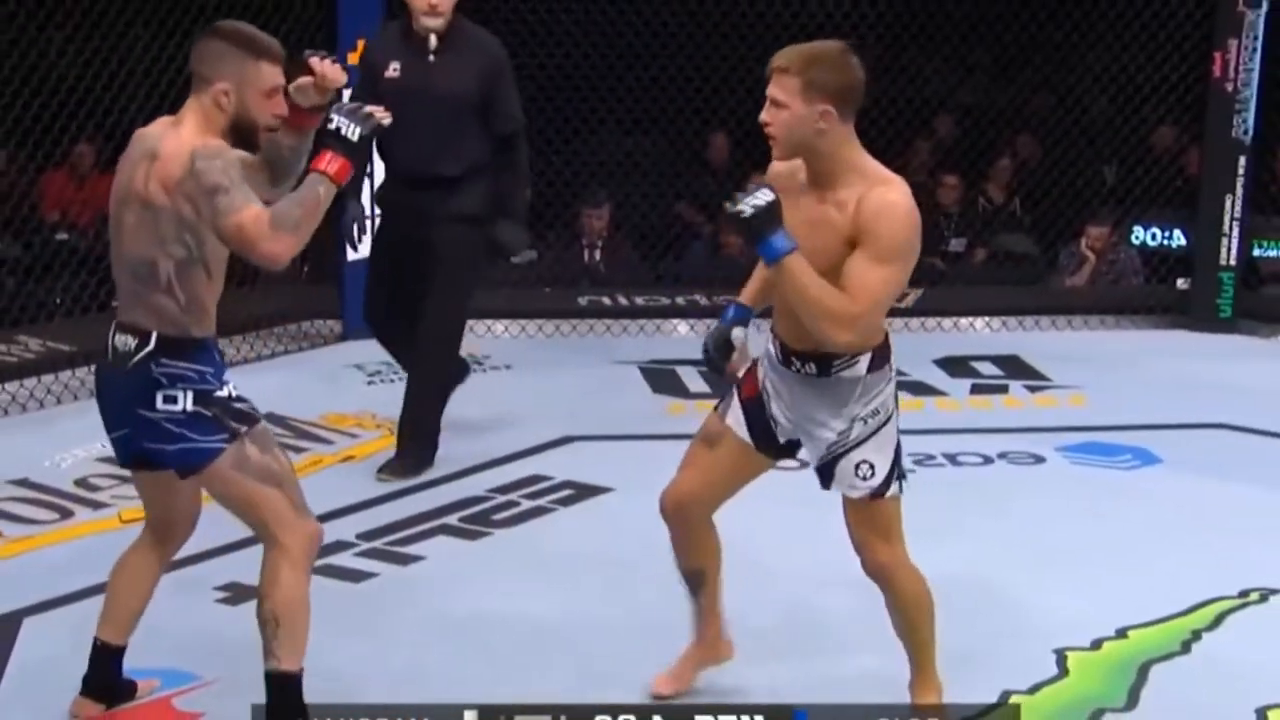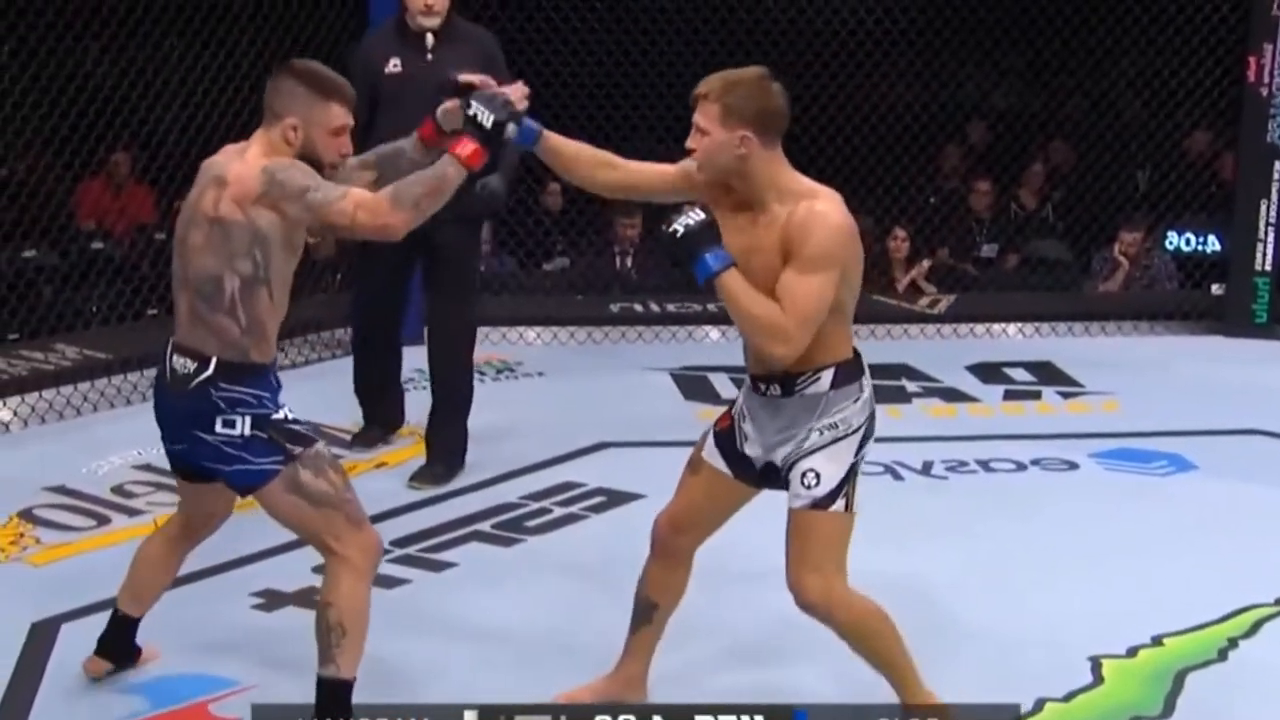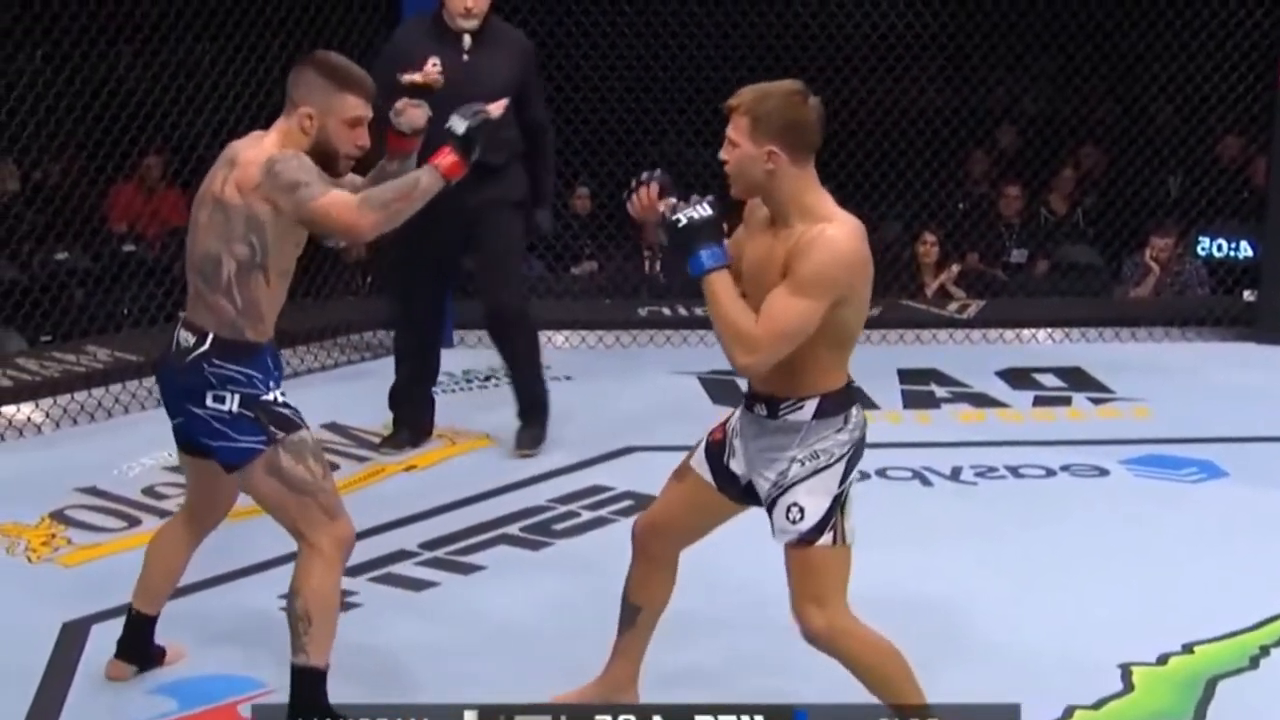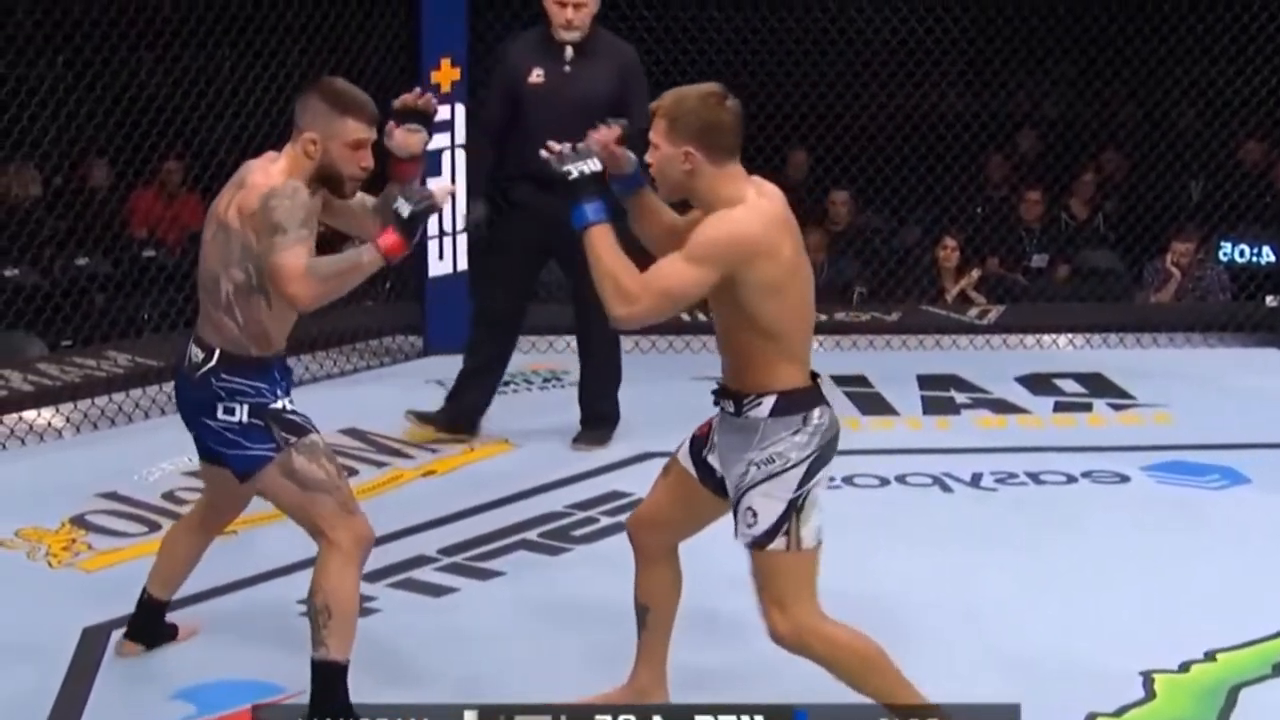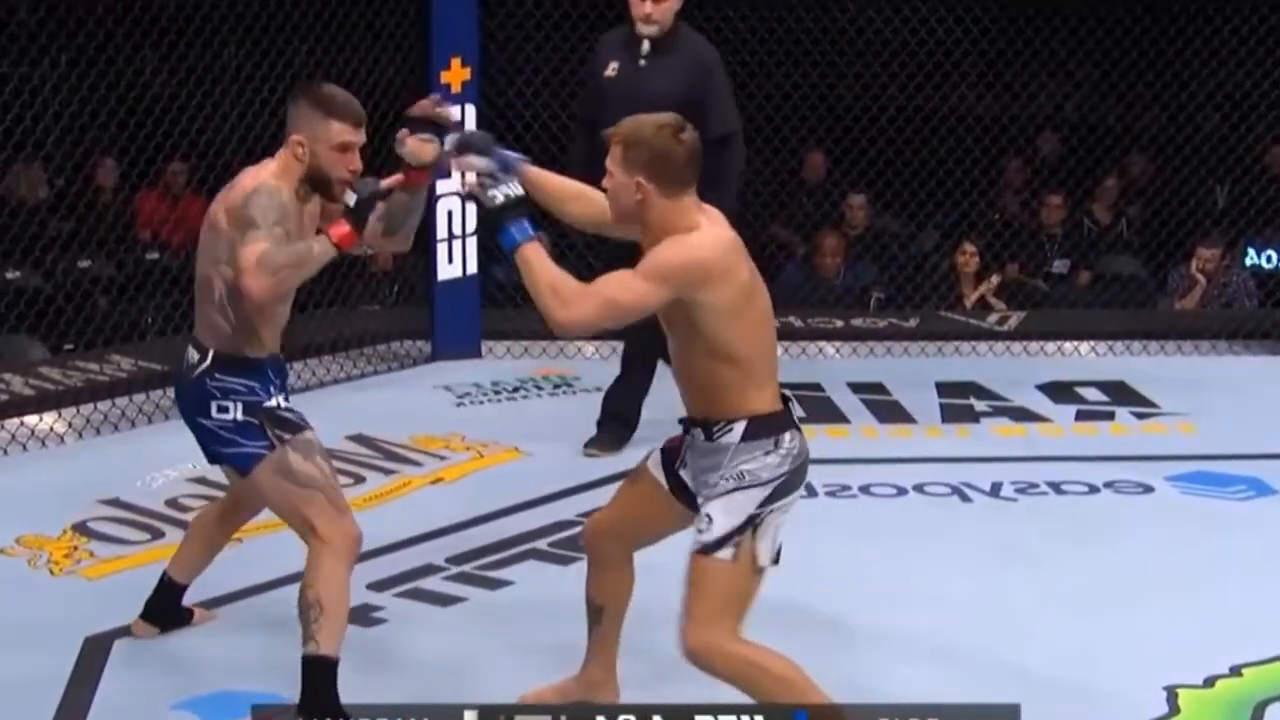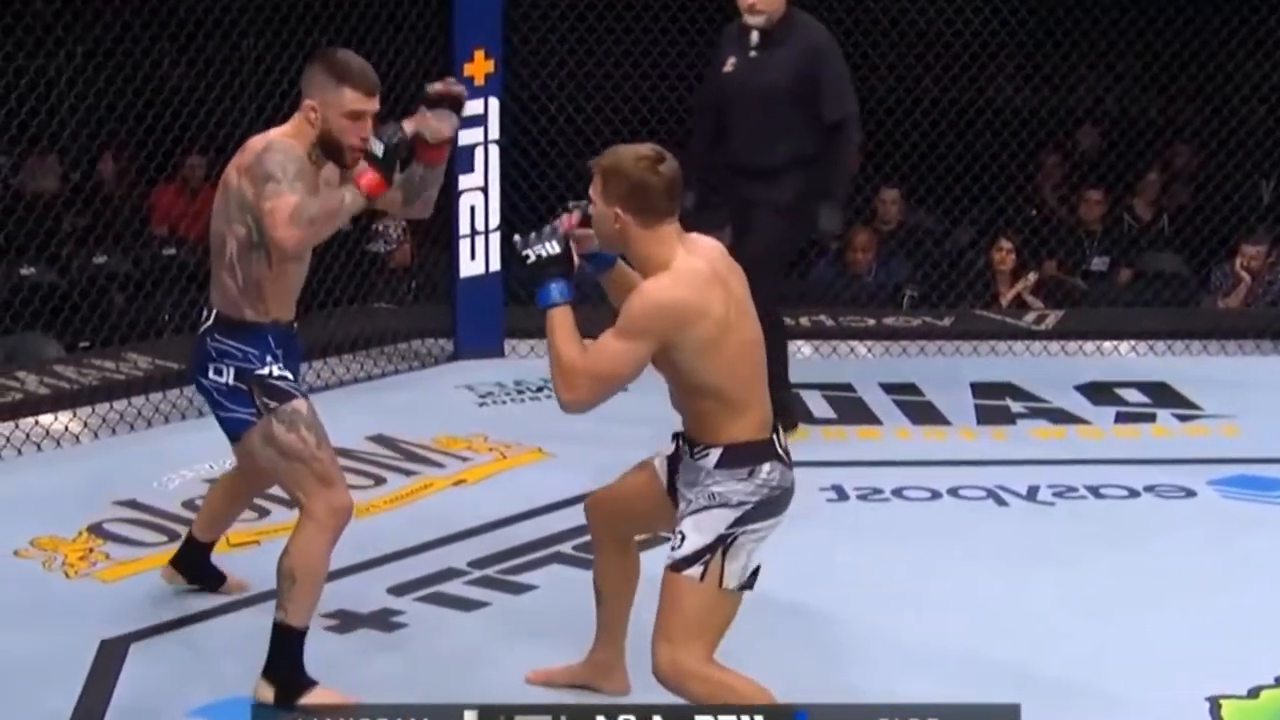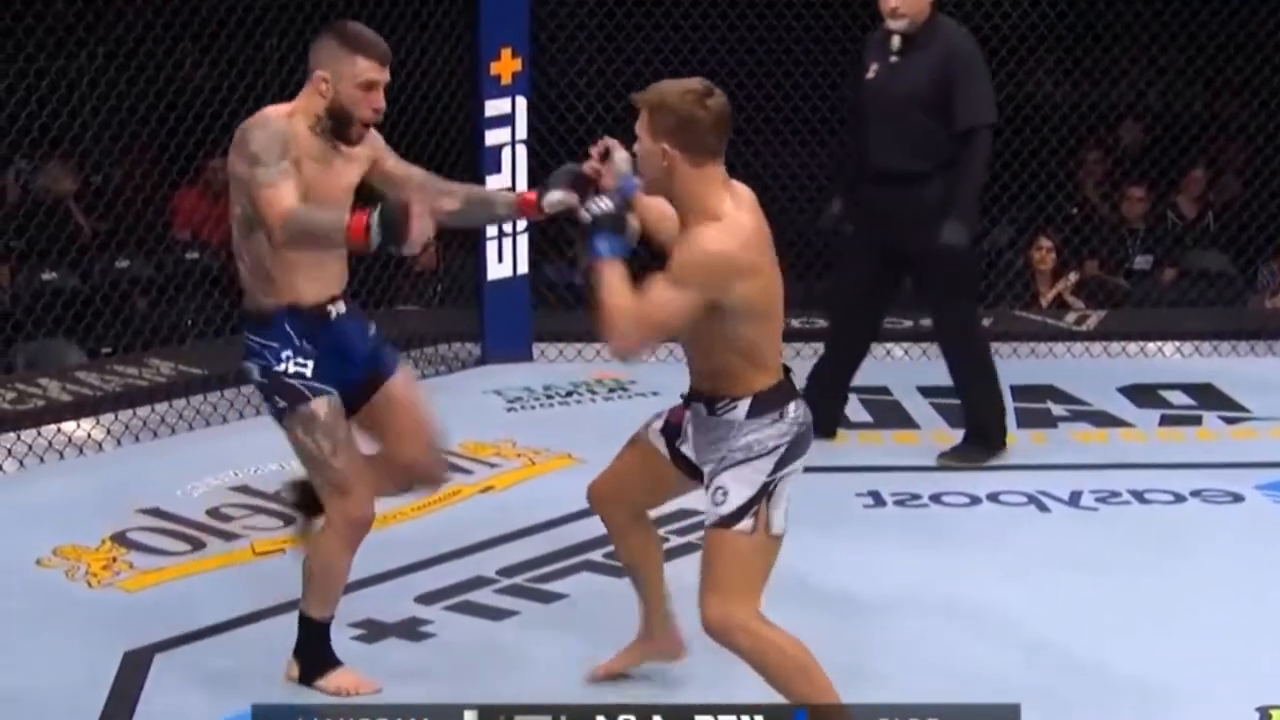
dt=0.4s
person 1, frame 1
left shoulder: (157, 137)
right shoulder: (198, 157)
left elbow: (267, 179)
right elbow: (273, 245)
left wrist: (306, 112)
right wrist: (336, 158)
left hip: (128, 369)
right hip: (178, 378)
left knee: (168, 529)
right knee: (294, 534)
person 1, frame 2
left shoulder: (230, 163)
right shoulder: (271, 179)
left elbow: (366, 179)
right elbow: (387, 217)
left wrist: (436, 131)
right wrist: (473, 145)
left hip: (186, 385)
right hip: (234, 398)
left knee: (194, 522)
right knee: (354, 548)
left ankle: (112, 646)
person 1, frame 3
left shoulder: (260, 154)
right shoulder: (276, 169)
left elbow: (358, 203)
right elbow: (362, 221)
left wrist: (405, 143)
right wrist: (450, 156)
left hip: (195, 364)
right hip: (231, 375)
left knee: (206, 509)
right knee: (327, 535)
left ankle: (134, 648)
person 1, frame 4
left shoulder: (296, 183)
right shoulder: (278, 193)
left elbow: (377, 219)
right elbow: (305, 289)
left wrist: (405, 164)
right wrist: (392, 235)
left hip: (213, 379)
right hip: (242, 390)
left knee: (220, 505)
right knee: (347, 534)
left ankle: (144, 628)
person 1, frame 5
left shoulder: (309, 191)
right shoulder: (264, 195)
left elbow: (394, 236)
right elbow: (260, 284)
left wrist: (415, 170)
right wrist: (340, 232)
left hip: (231, 378)
right hip: (237, 388)
left knee: (247, 496)
right knee: (336, 534)
left ankle: (159, 610)
person 1, frame 6
left shoulder: (328, 157)
right shoulder: (275, 156)
left elbow: (416, 202)
right elbow: (290, 235)
left wrist: (430, 144)
right wrist: (371, 173)
left hip: (255, 343)
right hip: (243, 353)
left knee: (257, 471)
right knee: (329, 503)
left ankle: (189, 564)
right ankle: (283, 676)
person 1, frame 7
left shoulder: (363, 143)
right shoulder: (268, 130)
left elbow: (438, 197)
right elbow: (280, 221)
left wrist: (531, 200)
right wrist: (368, 227)
left hip: (342, 323)
right hip: (285, 340)
left knee: (424, 466)
right knee: (353, 509)
left ankle: (315, 492)
right ankle: (312, 658)
person 2, frame 1
left shoulder: (887, 207)
right shoulder: (783, 175)
left elbow: (844, 328)
left wrist: (779, 241)
right wrist: (738, 311)
left hip: (852, 389)
right hip: (782, 373)
left knee: (882, 559)
right knee: (681, 503)
left ankle: (925, 681)
right ankle: (708, 637)
person 2, frame 2
left shoulder: (820, 220)
right shoulder: (716, 183)
left elbow: (783, 340)
right elbow: (621, 177)
left wrist: (712, 259)
right wrist: (525, 133)
left hip: (826, 408)
right hip: (759, 402)
left knee: (816, 587)
right knee: (672, 533)
left ankle: (919, 699)
right ankle: (627, 679)
person 2, frame 3
left shoulder: (832, 242)
right shoulder: (765, 207)
left elbow: (749, 350)
right elbow: (731, 272)
left wrist: (698, 249)
right wrist: (670, 218)
left hip: (814, 434)
right hip: (755, 421)
left knee: (823, 620)
right knee: (653, 535)
right ankle: (616, 684)
person 2, frame 4
left shoulder: (739, 228)
right shoulder: (744, 193)
left elbow: (632, 305)
right elbow: (678, 245)
left wrist: (588, 203)
right wrist: (624, 180)
left hip: (782, 427)
right hip: (742, 416)
left knee: (793, 622)
right knee: (650, 530)
person 2, frame 5
left shoulder: (690, 254)
right shoulder: (689, 217)
left elbow: (571, 314)
right elbow: (591, 209)
left wrist: (513, 225)
right wrist: (498, 158)
left hip: (755, 456)
right hip: (707, 442)
left knee: (708, 641)
right knee: (606, 534)
right ankle: (596, 679)
person 2, frame 6
left shoulder: (667, 295)
right shoulder: (700, 250)
left elbow: (576, 392)
left wrist: (553, 286)
right wrist: (601, 261)
left hip: (738, 479)
right hip: (711, 456)
left knee: (679, 661)
right knee: (605, 515)
right ankle: (605, 665)
person 2, frame 7
left shoulder: (718, 244)
right shoulder: (726, 195)
left elbow: (624, 337)
left wrist: (605, 244)
right wrist: (624, 187)
left hip: (758, 427)
right hip: (709, 409)
left knee: (729, 614)
right knee: (612, 497)
right ankle: (656, 632)
person 3, frame 1
left shoulder: (484, 51)
right shoulder: (383, 49)
left elbow: (511, 138)
left wrist: (513, 216)
left hip: (462, 208)
right hip: (400, 202)
left knee: (440, 324)
right knee: (382, 312)
left ankle: (416, 443)
right ankle: (444, 373)
person 3, frame 2
left shoulder: (479, 46)
right shoulder: (377, 47)
right elbow: (353, 127)
left wrist: (500, 174)
left hip: (456, 204)
left knee: (452, 327)
right knee: (374, 317)
left ankle: (447, 449)
right ankle: (382, 415)
person 3, frame 3
left shoulder: (514, 47)
right shoulder: (409, 42)
left elbow: (537, 129)
left wrist: (543, 200)
left hip: (499, 196)
right hip: (431, 195)
left knee: (506, 306)
right knee: (417, 312)
left ankle: (533, 413)
right ankle: (411, 419)
person 3, frame 4
left shoulder: (620, 58)
right shoulder: (520, 53)
right elbow: (494, 129)
right wrist: (482, 197)
right hip: (527, 202)
left knee: (595, 316)
right knee: (496, 306)
left ankle: (600, 417)
right ankle: (460, 414)
person 3, frame 5
left shoulder: (698, 57)
right shoulder: (609, 48)
left elbow: (728, 143)
right elbow: (587, 127)
left wrist: (719, 213)
left knee: (645, 316)
left ankle: (618, 420)
person 3, frame 6
left shoulder: (813, 43)
right shoulder: (731, 41)
left elbow: (845, 126)
right elbow: (708, 120)
left wrist: (833, 201)
right wrist: (696, 187)
left hip: (788, 195)
right hip: (735, 191)
left knee: (752, 296)
right knee: (746, 297)
left ankle: (773, 411)
right ankle: (773, 409)
person 3, frame 7
left shoulder: (955, 48)
right shoulder: (878, 46)
left elbow: (977, 139)
left wrist: (960, 215)
right wrist: (845, 192)
left hip: (934, 206)
right hip: (878, 202)
left knee: (955, 321)
right knee: (851, 308)
left ankle: (987, 432)
right ankle: (821, 414)
